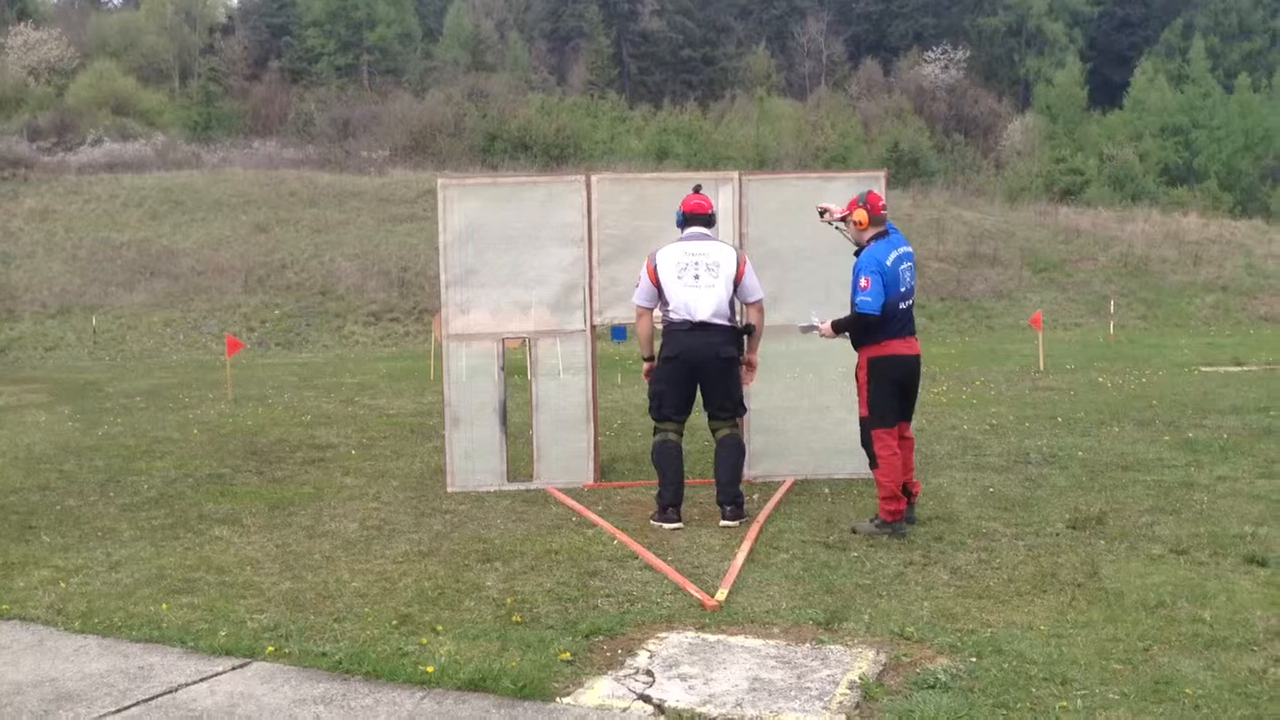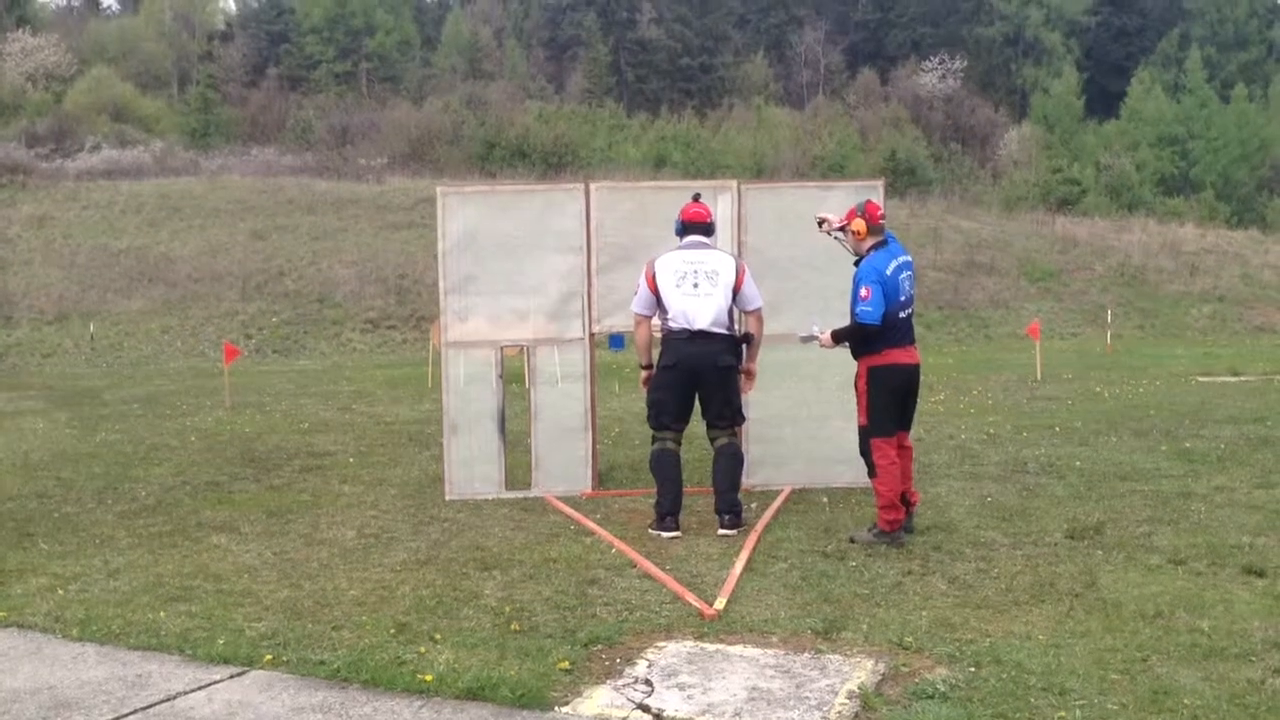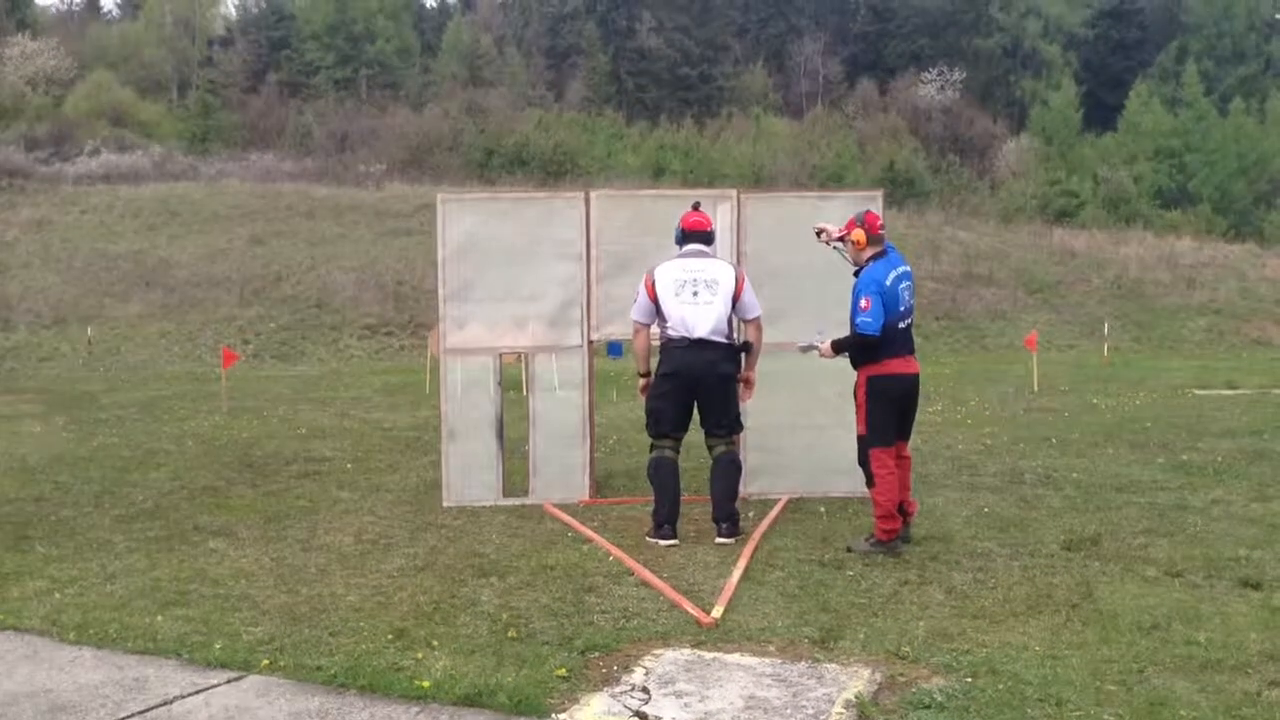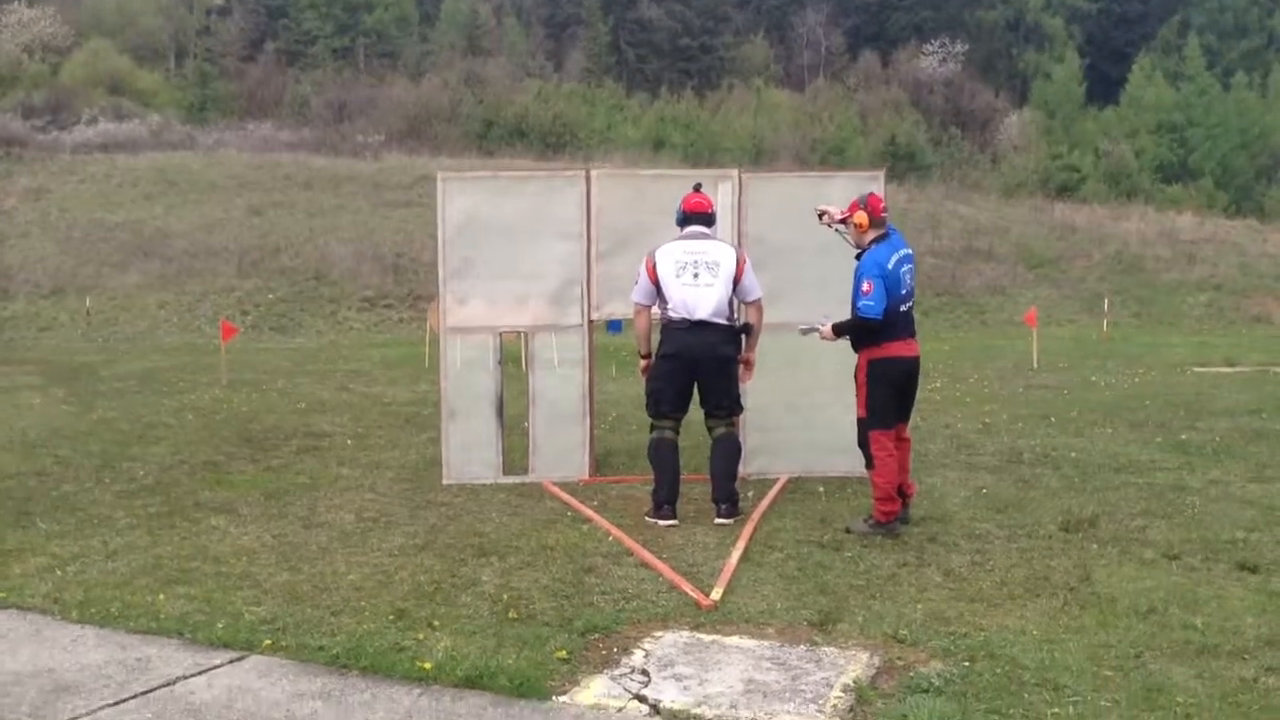
dt=0.5s
person 1, frame 1
left shoulder: (869, 259)
right shoulder: (899, 242)
left elbow: (866, 314)
right elbow: (882, 226)
left wrist: (835, 327)
right wrist: (841, 215)
left hip: (881, 359)
right hip: (908, 352)
left knee: (881, 437)
right knee: (901, 431)
left ankle: (891, 516)
right ankle: (907, 501)
person 1, frame 2
left shoulder: (869, 269)
right shoulder: (898, 251)
left elbow: (867, 324)
right elbow: (879, 236)
left wrist: (836, 337)
right wrist: (841, 225)
left hip: (880, 367)
right hip: (908, 361)
left knee: (880, 446)
right knee: (899, 440)
left ankle: (889, 525)
right ankle: (905, 511)
person 1, frame 3
left shoulder: (869, 279)
right shoulder: (897, 260)
left elbow: (867, 335)
right elbow: (880, 246)
left wrist: (835, 347)
right wrist: (839, 235)
left hip: (880, 377)
right hip: (907, 371)
left knee: (878, 456)
right knee: (898, 450)
left ankle: (887, 534)
right ankle: (903, 521)
person 1, frame 4
left shoulder: (871, 262)
right shoulder: (899, 243)
left elbow: (869, 319)
right elbow: (879, 230)
left wrist: (836, 330)
right wrist: (841, 218)
left hip: (880, 360)
right hip: (908, 353)
left knee: (877, 438)
right knee: (897, 432)
left ankle: (885, 516)
right ankle: (901, 502)
person 2, frame 1
left shoulder: (659, 257)
right shoulder: (733, 255)
left elbow: (643, 312)
right elbow: (756, 307)
left wrist: (648, 357)
right wrist: (751, 352)
left hip: (677, 344)
right hip: (721, 344)
left knee: (668, 427)
right knee: (727, 425)
left ankle: (669, 510)
right ankle: (730, 507)
person 2, frame 2
left shoulder: (658, 265)
right shoulder: (732, 264)
left elbow: (641, 320)
right elbow: (755, 315)
left wrist: (646, 365)
right wrist: (750, 360)
left hip: (676, 352)
right hip: (720, 352)
left knee: (666, 434)
right knee: (725, 433)
left ankle: (667, 518)
right ankle: (729, 516)
person 2, frame 3
left shoulder: (658, 274)
right shoulder: (731, 273)
left elbow: (640, 329)
right elbow: (754, 324)
left wrist: (644, 373)
right wrist: (749, 369)
left hip: (675, 359)
right hip: (719, 360)
left knee: (664, 443)
right knee: (723, 442)
left ankle: (665, 527)
right ankle: (726, 525)
person 2, frame 4
left shoulder: (659, 255)
right shoulder: (733, 255)
left elbow: (641, 310)
right elbow: (754, 307)
left wrist: (645, 354)
right wrist: (749, 350)
left hip: (675, 341)
right hip: (719, 342)
left knee: (664, 424)
right knee: (723, 423)
left ankle: (664, 506)
right ankle: (725, 505)
